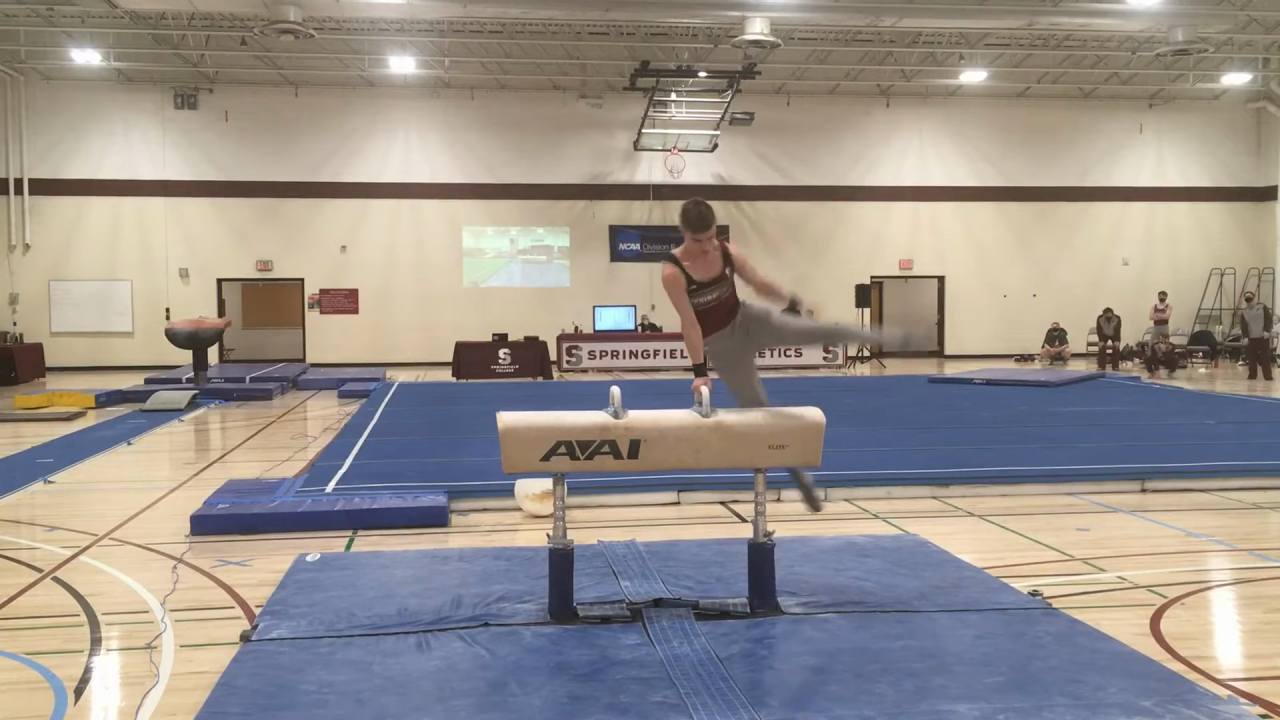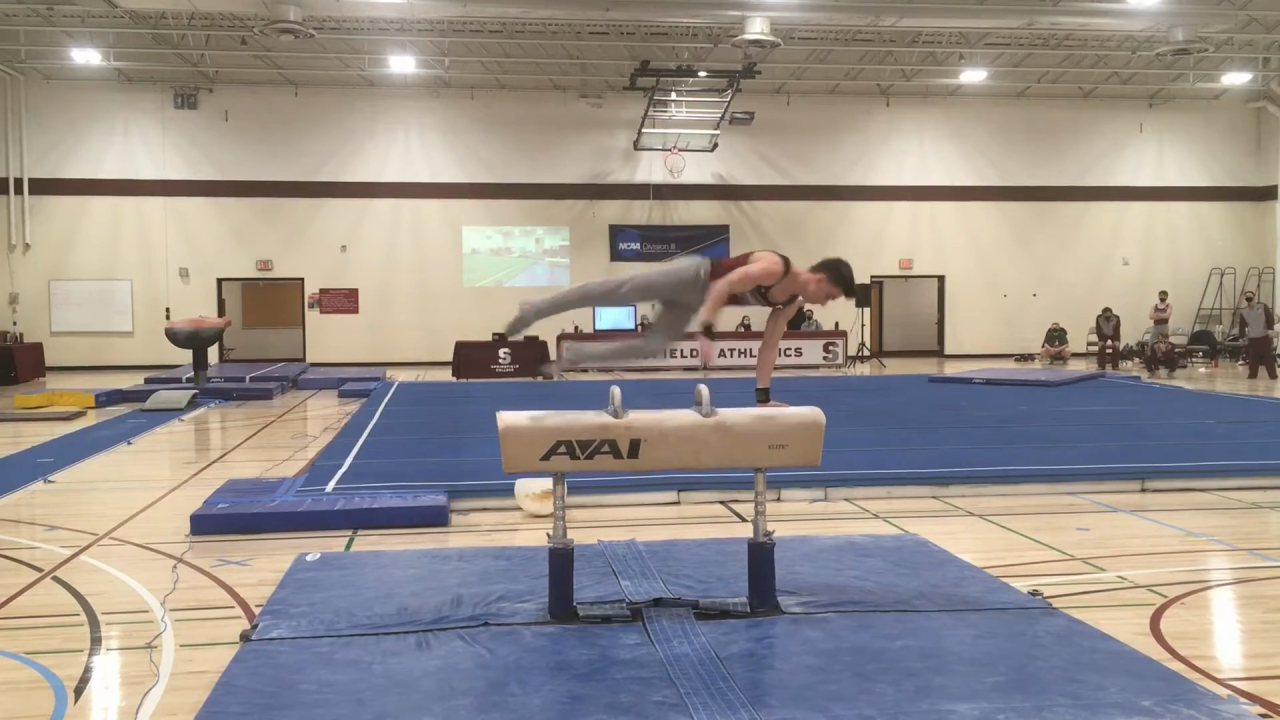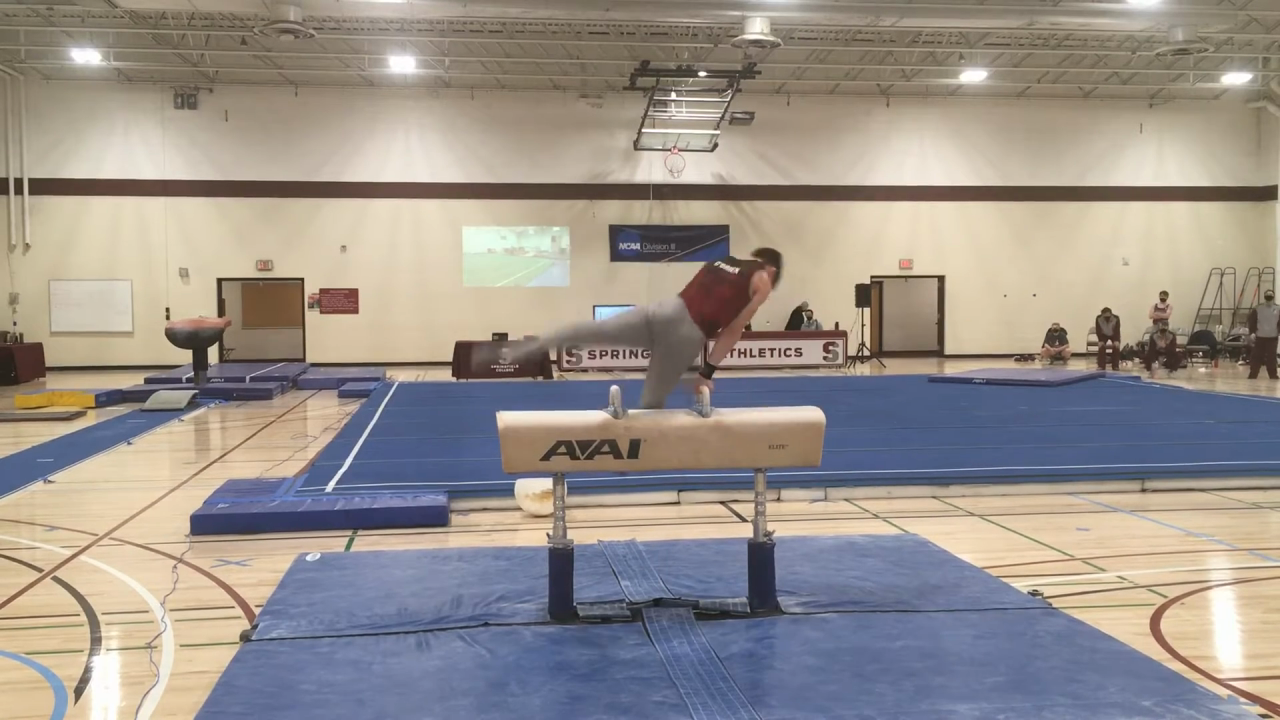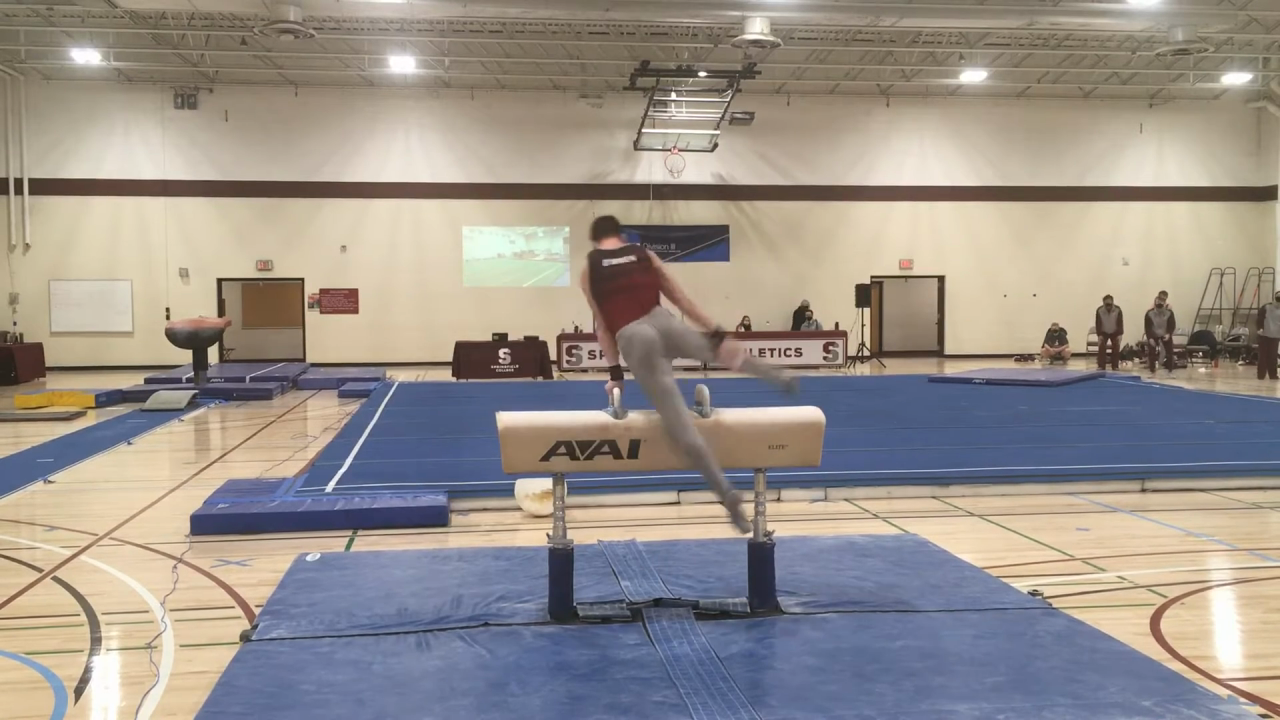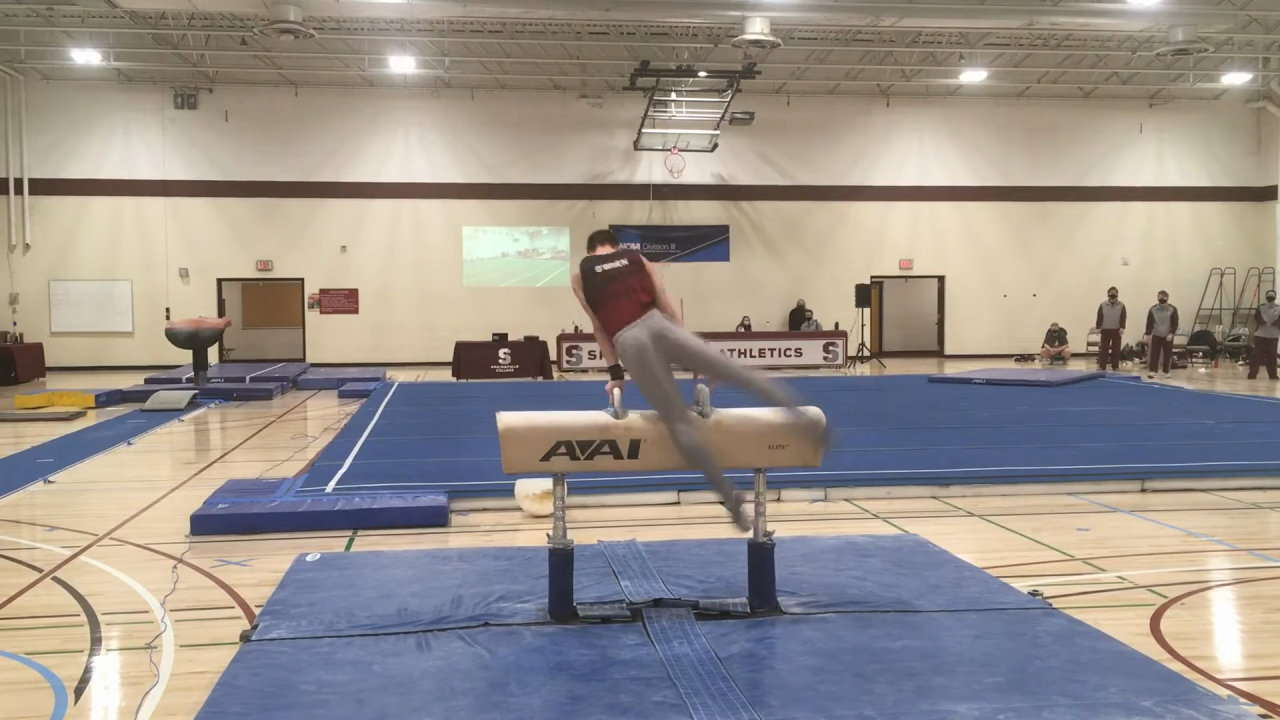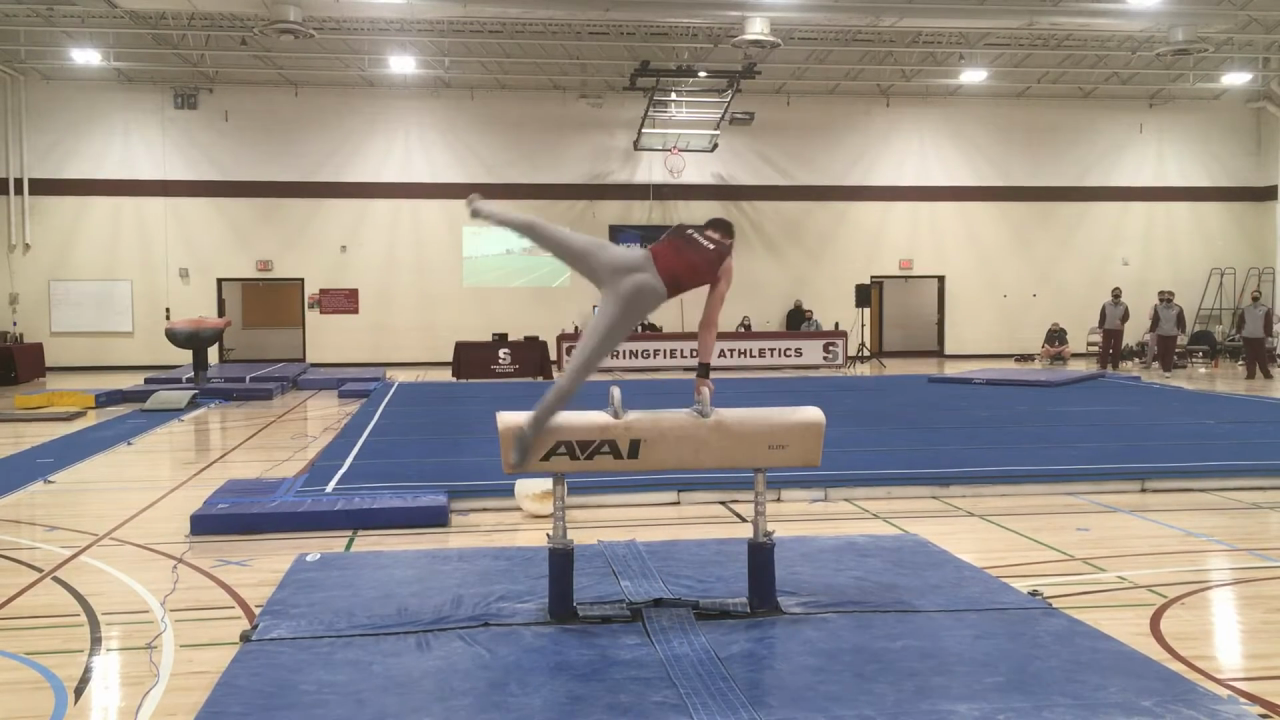
dt=0.5s
person 1, frame 1
left shoulder: (729, 252)
right shoulder: (672, 271)
left elbow: (760, 283)
right elbow: (689, 325)
left wrist: (793, 302)
right wrist: (699, 372)
left hip: (746, 318)
right hip: (717, 343)
left knee: (819, 331)
right knee: (759, 410)
left ankle: (885, 338)
right ankle: (799, 475)
person 1, frame 2
left shoulder: (791, 301)
right shoulder: (775, 267)
left elbow: (769, 344)
right elbow: (721, 286)
left wrist: (763, 395)
right wrist: (705, 333)
left hip: (705, 304)
right hip: (693, 274)
left knee: (655, 344)
right knee: (617, 290)
left ankle: (576, 355)
right ankle: (534, 310)
person 1, frame 3
left shoulder: (720, 261)
right shoulder: (761, 280)
right elbow: (732, 332)
right wrist: (708, 373)
left hip: (664, 311)
right hip: (688, 336)
left knee: (589, 331)
right knee: (652, 403)
left ankle: (525, 349)
person 1, frame 4
left shoulder: (589, 269)
right shoulder: (641, 254)
left elbow: (603, 326)
right elbow: (679, 298)
left wrist: (614, 373)
right wrist: (718, 335)
left hip: (637, 341)
right hip: (662, 324)
left knee: (680, 423)
right knee: (716, 348)
left ankle: (728, 495)
right ankle: (779, 378)
person 1, frame 5
left shoulder: (579, 276)
right shoulder: (638, 261)
left elbow: (601, 327)
left wrist: (615, 373)
right wrist: (684, 343)
left hip: (631, 343)
right hip: (659, 328)
left knee: (680, 423)
right knee: (735, 371)
left ankle: (729, 496)
right ankle: (802, 417)
person 1, frame 6
left shoulder: (680, 230)
right shoulder: (724, 264)
right elbow: (709, 324)
right wrist: (703, 372)
left hip: (625, 262)
right hip: (638, 292)
left knee: (542, 230)
right knee: (580, 365)
left ankle: (482, 208)
right ankle: (530, 433)
